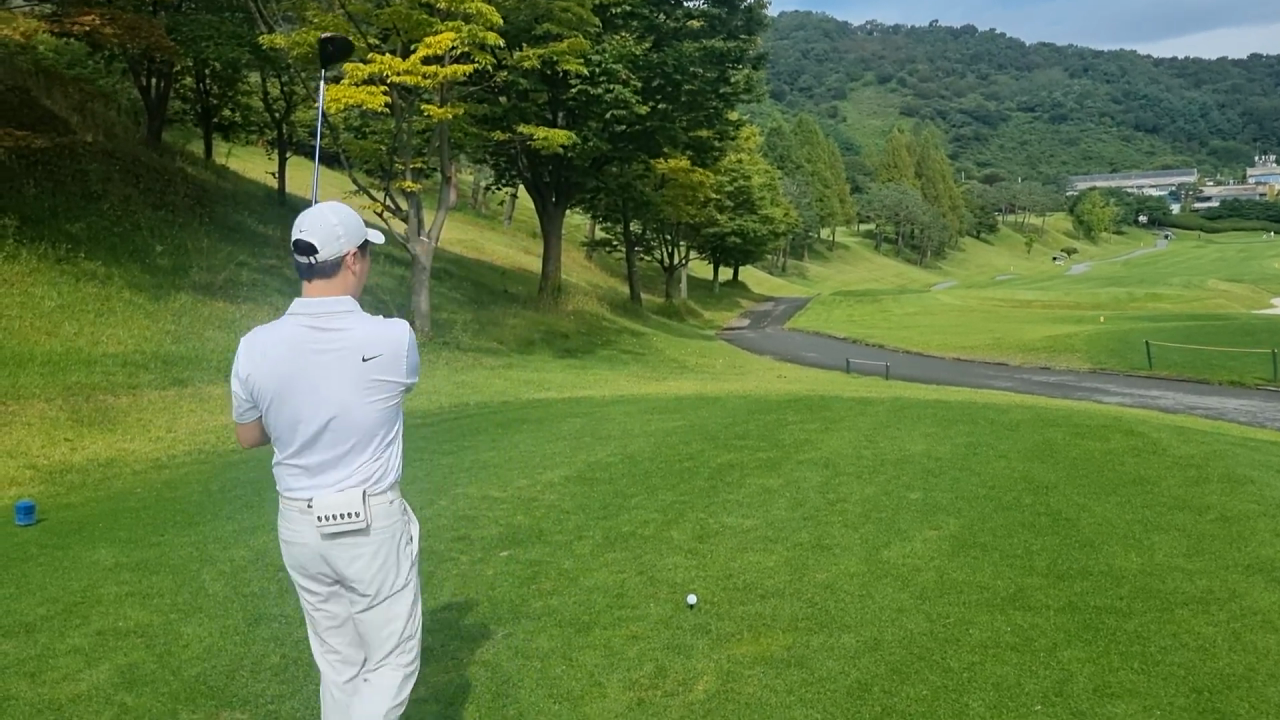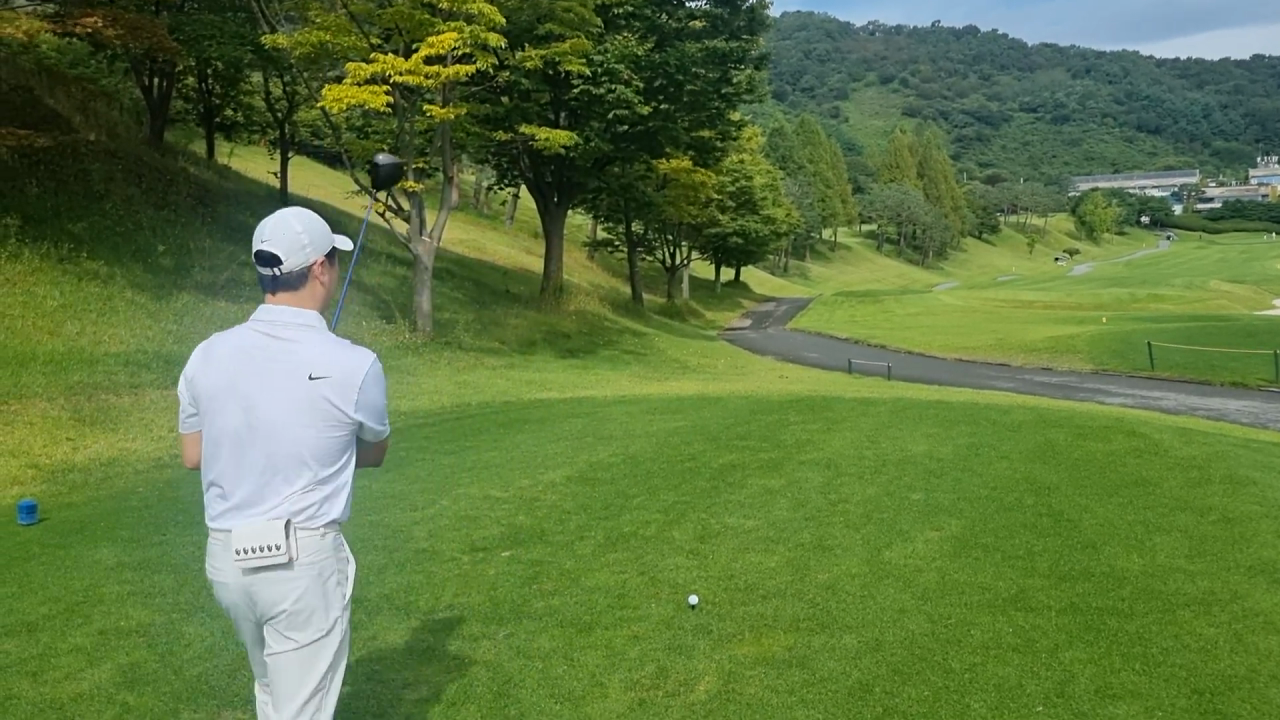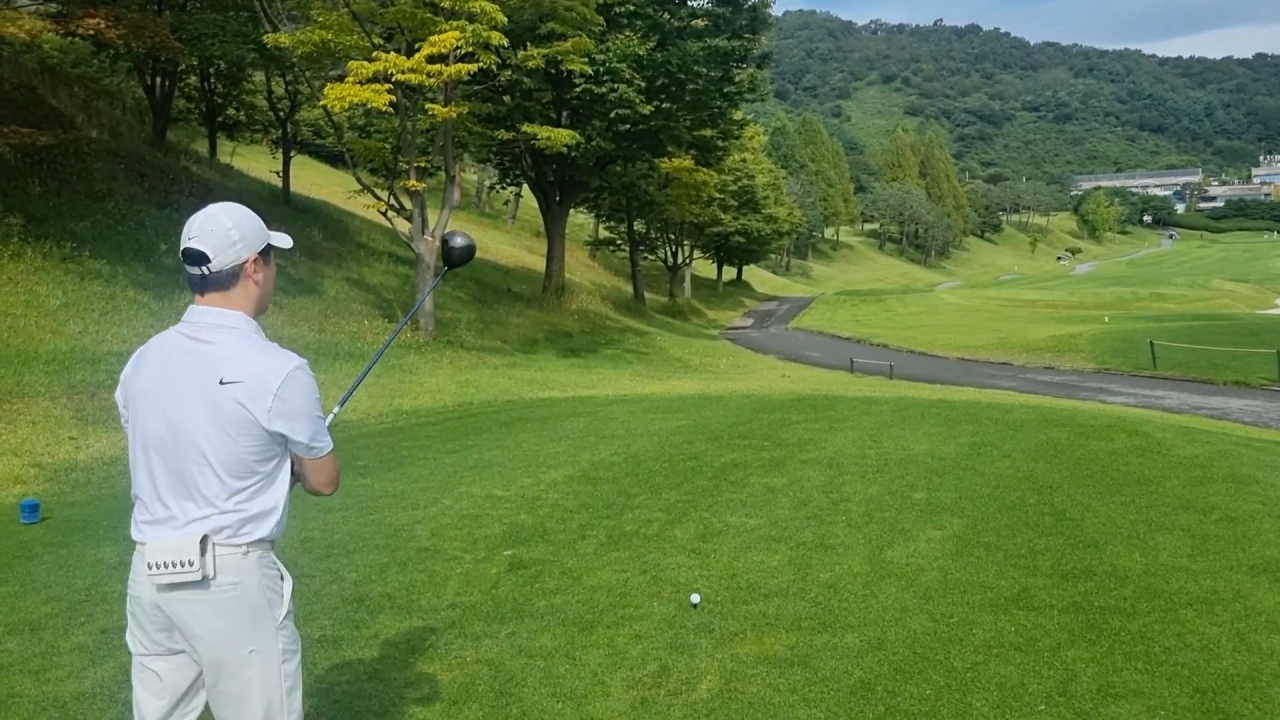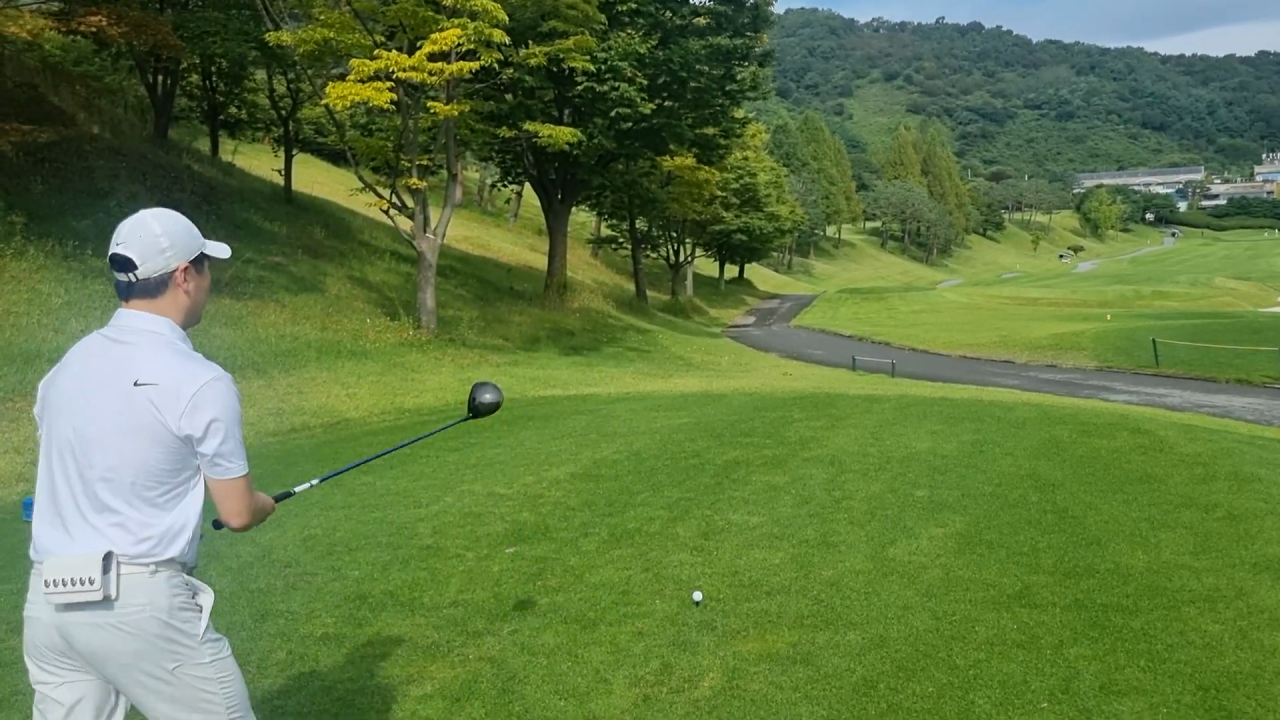
dt=0.3s
person 1, frame 1
left shoulder: (257, 348)
right shoulder: (394, 338)
left elbow: (249, 436)
left hip: (298, 526)
right hip: (371, 524)
left knee: (338, 667)
right knee: (389, 664)
person 1, frame 2
left shoulder: (209, 356)
right shoulder: (354, 365)
left elbow: (193, 456)
right elbow: (373, 454)
left hip: (226, 558)
right hip: (304, 560)
person 1, frame 3
left shoulder: (143, 360)
right shoulder: (278, 370)
right elbow: (323, 480)
right wrist: (288, 460)
left hip: (150, 577)
right hip: (230, 579)
person 1, frame 4
left shoulder: (67, 365)
right shoulder: (199, 381)
right elbow: (238, 512)
right wrist: (262, 504)
left hip: (48, 600)
right hip: (141, 601)
